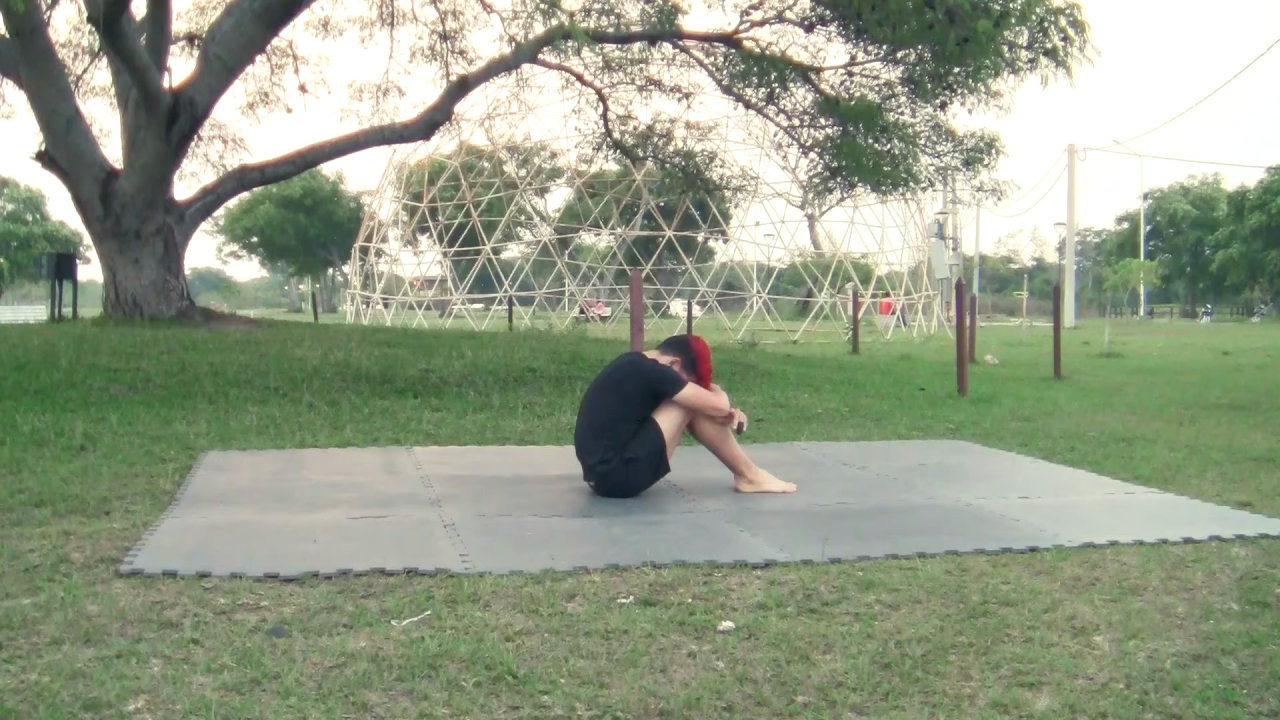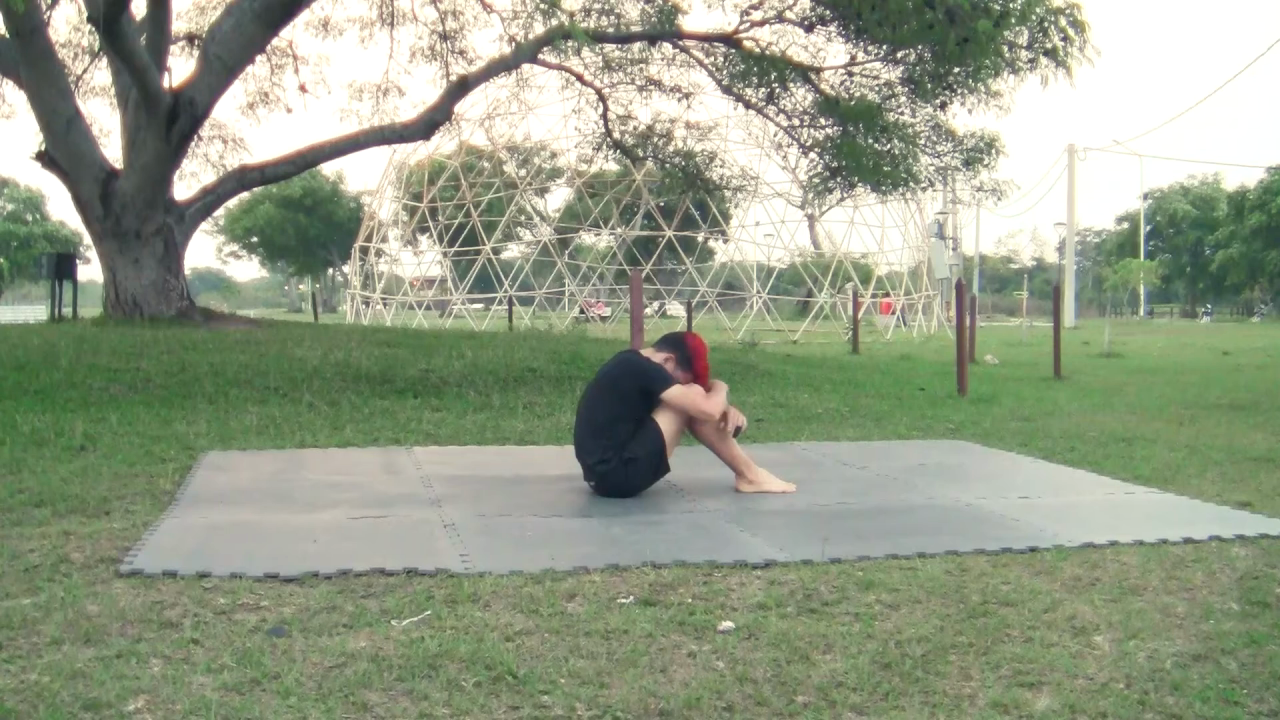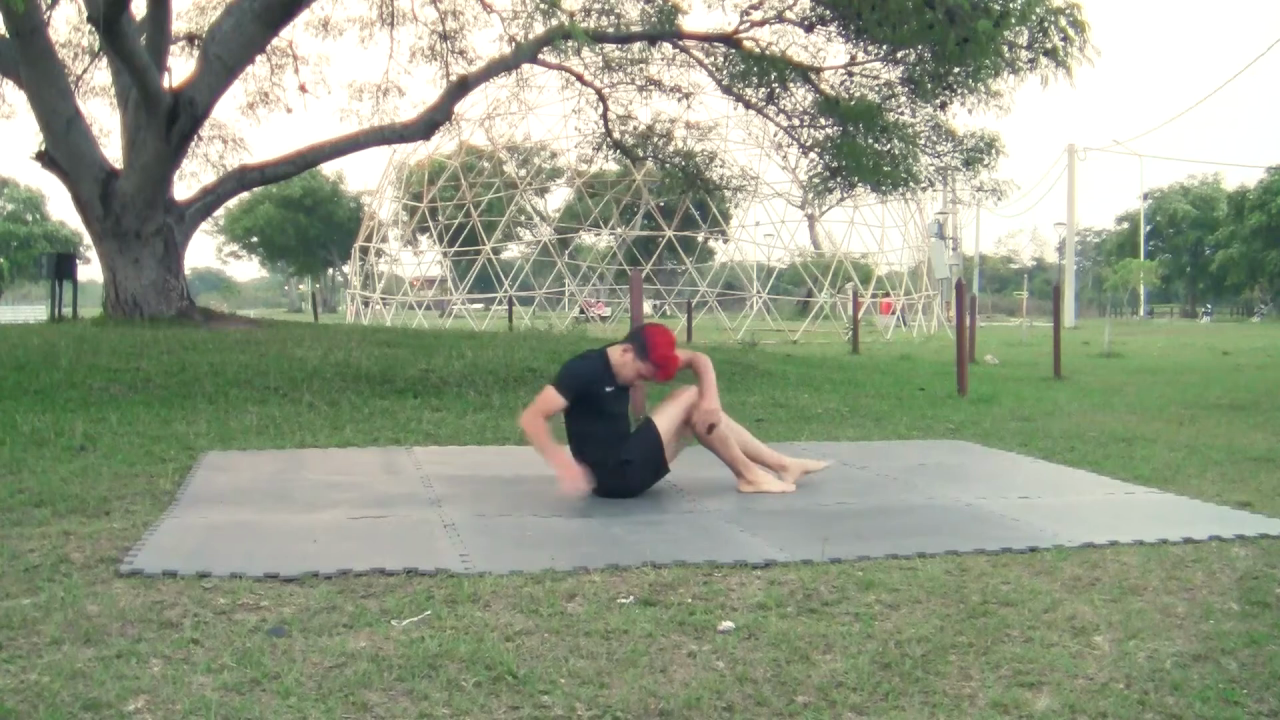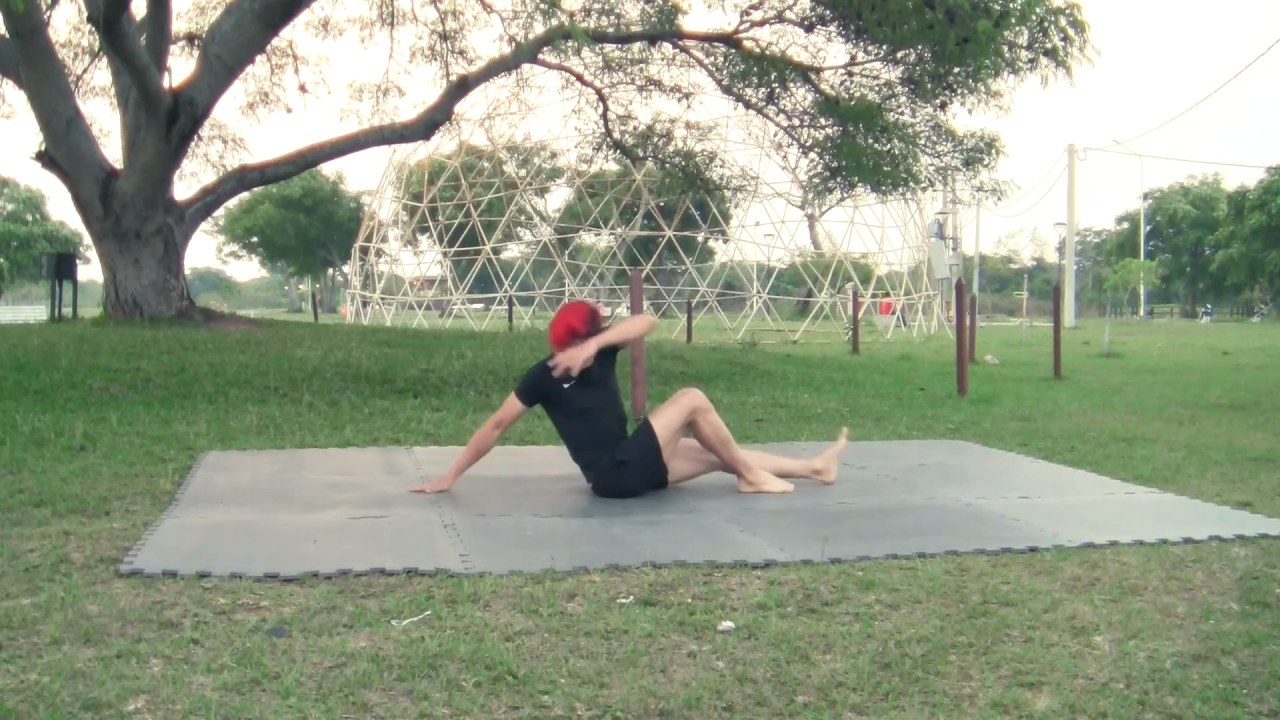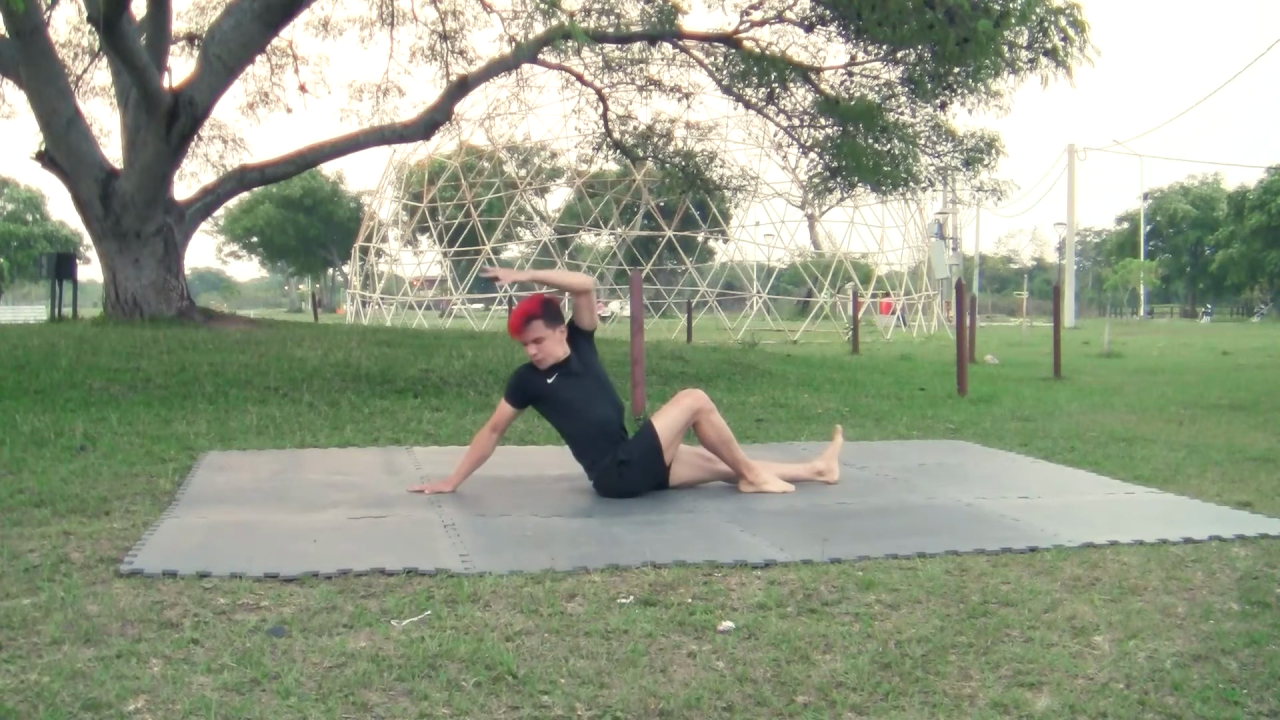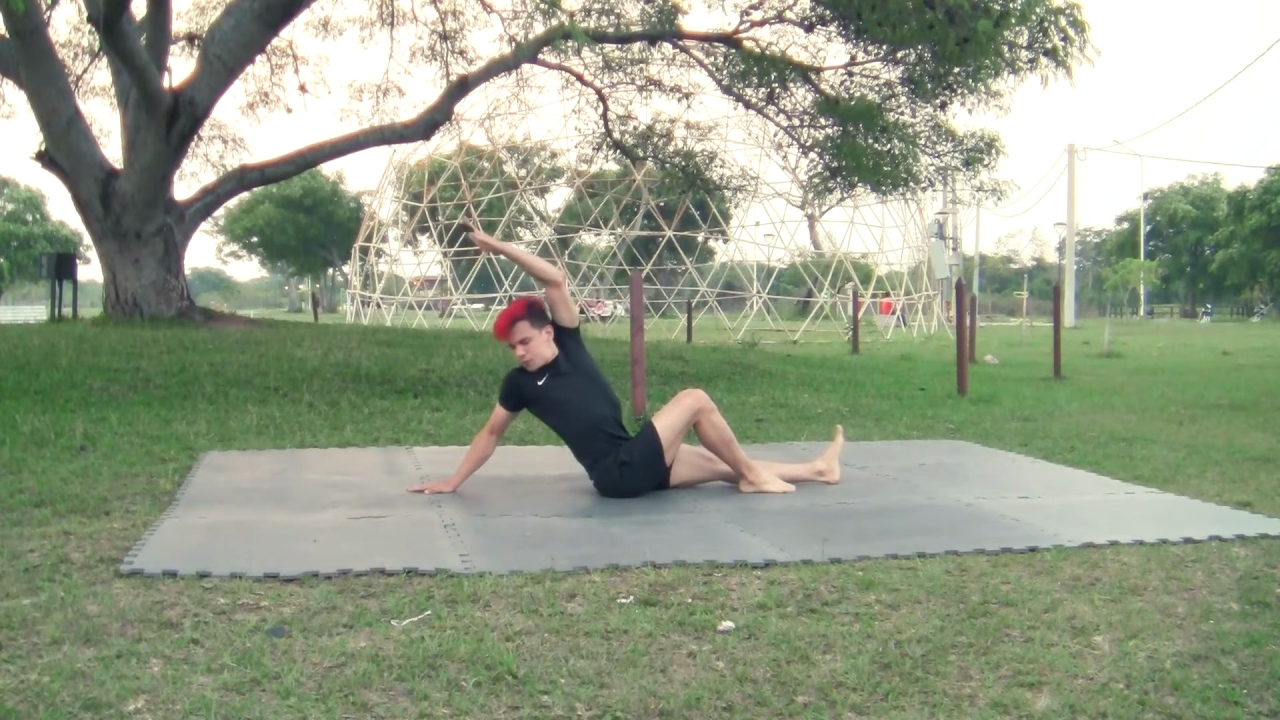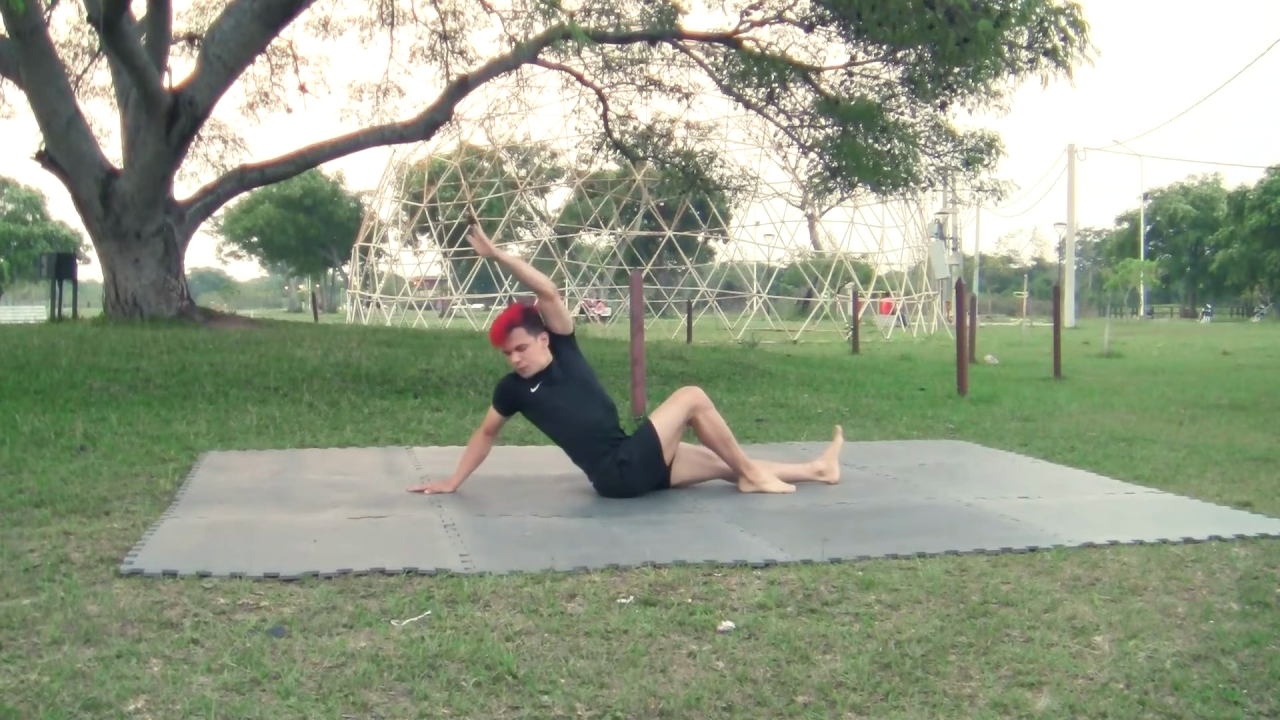
dt=0.4s
person 1, frame 1
left shoulder: (637, 365)
right shoulder: (650, 371)
right elbow: (718, 406)
left wrist: (729, 410)
right wrist: (718, 393)
left hip: (604, 472)
right hip: (618, 475)
left knee: (691, 399)
right knee: (692, 403)
left ankle: (748, 471)
right ankle: (749, 476)
person 1, frame 2
left shoulder: (634, 362)
right shoulder: (646, 368)
right elbow: (709, 410)
left wrist: (728, 407)
right wrist: (719, 389)
left hip: (608, 471)
right hip: (617, 475)
left knee: (690, 405)
right knee: (693, 397)
left ankle: (747, 470)
right ankle: (749, 476)
person 1, frame 3
left shoulder: (641, 363)
right shoulder: (584, 370)
left elbow: (699, 359)
right elbow: (531, 417)
left wrist: (711, 395)
right wrist: (562, 461)
left hip: (631, 464)
right hip: (612, 477)
left knee: (705, 411)
right knee: (689, 397)
left ankle: (787, 465)
right ankle: (750, 477)
person 1, frame 4
left shoulder: (603, 347)
right shoulder: (542, 377)
left elbow: (646, 321)
right elbow: (496, 424)
left wrist: (593, 343)
right wrist: (451, 475)
left hip: (630, 464)
right hip: (614, 475)
left knee: (717, 454)
right knee: (692, 399)
left ankle: (814, 467)
right ankle: (751, 477)
person 1, frame 5
left shoulder: (579, 342)
right shoulder: (526, 379)
left elbow: (586, 286)
right elbow: (492, 431)
left wrist: (525, 276)
right wrist: (453, 480)
left hip: (633, 463)
right hip: (617, 474)
left knee: (718, 464)
right knee: (694, 399)
left ankle: (817, 469)
right ankle: (751, 474)
person 1, frame 6
left shoulder: (568, 342)
right shoulder: (519, 382)
left elbow: (556, 280)
right elbow: (491, 433)
left wrist: (497, 246)
right wrist: (453, 481)
left hip: (633, 463)
right hip: (618, 474)
left knee: (719, 464)
right knee: (695, 399)
left ankle: (817, 469)
right ankle: (752, 475)
person 1, frame 7
left shoulder: (563, 348)
right shoulder: (513, 388)
left elbow: (549, 297)
right elbow: (486, 434)
left wrist: (500, 256)
right wrist: (455, 481)
left hip: (633, 463)
right hip: (615, 475)
left knee: (720, 462)
right knee: (693, 397)
left ankle: (817, 470)
right ankle: (753, 475)
